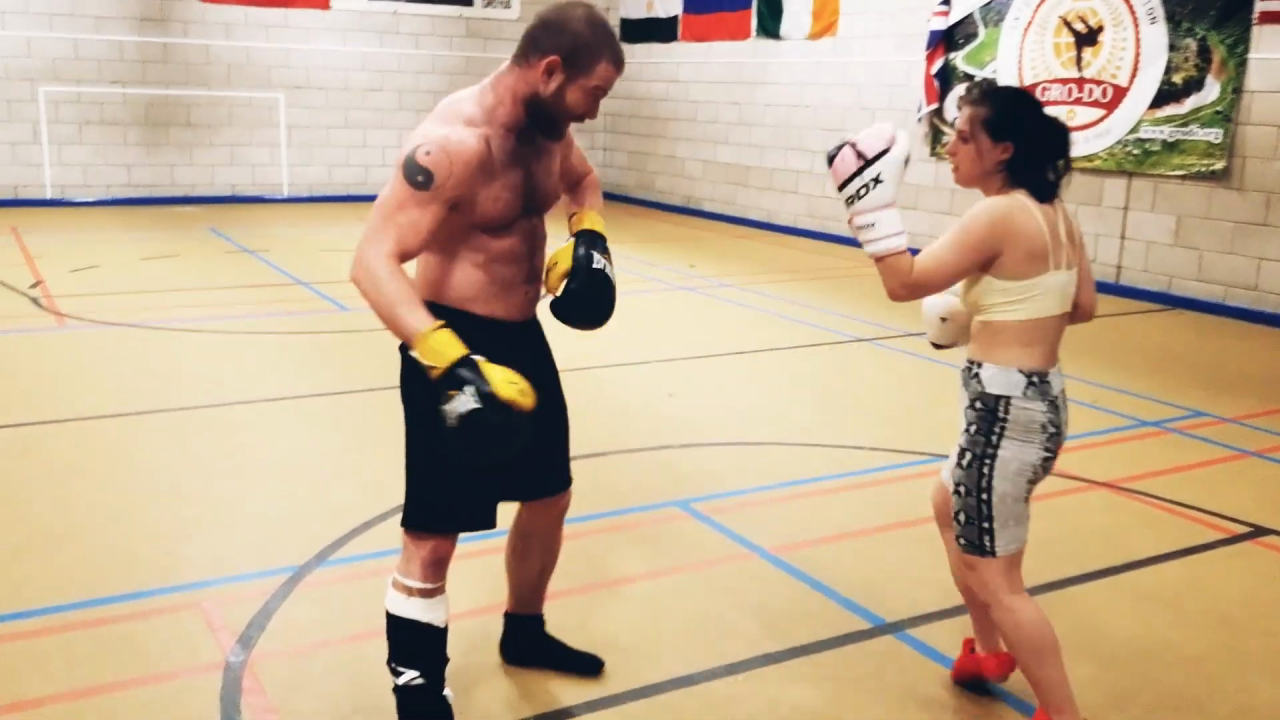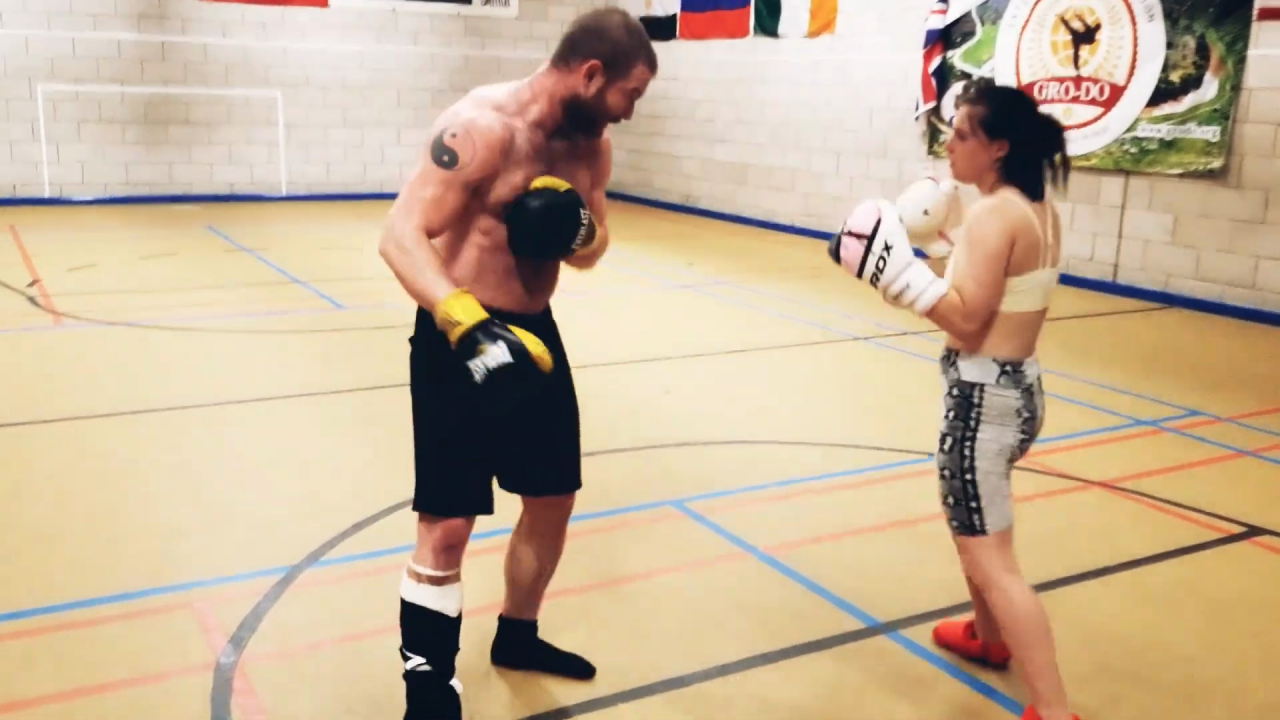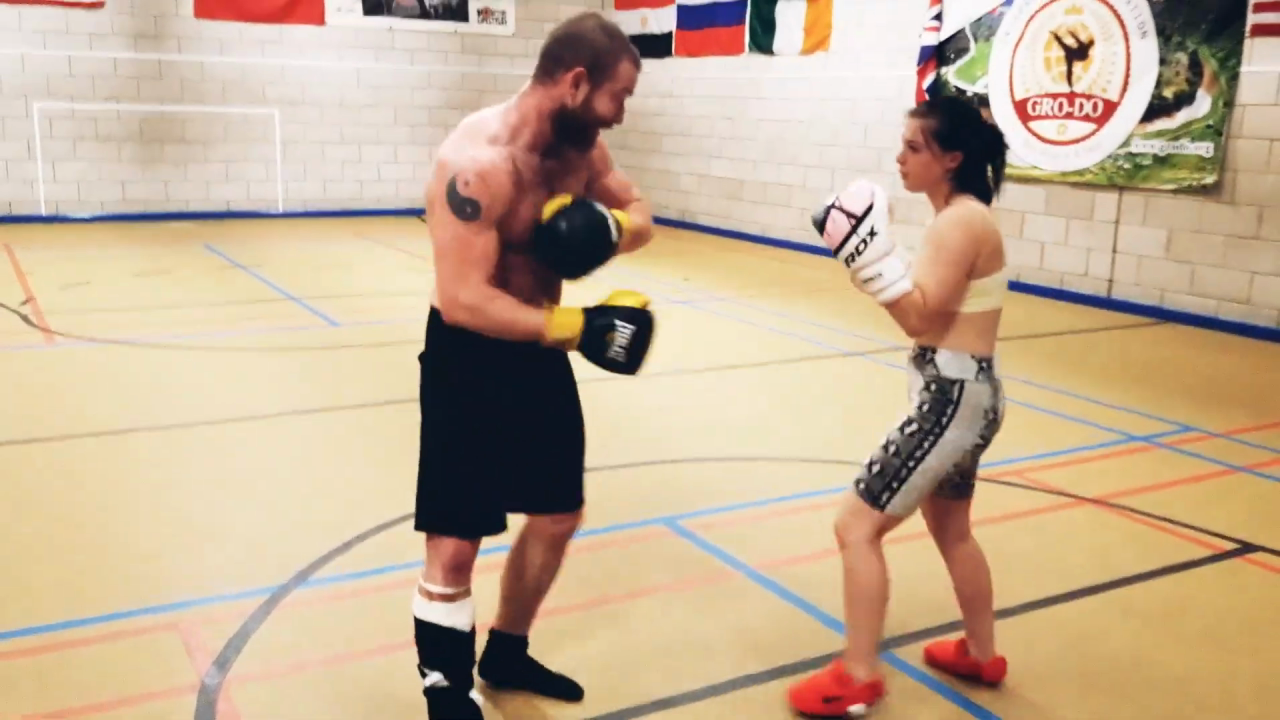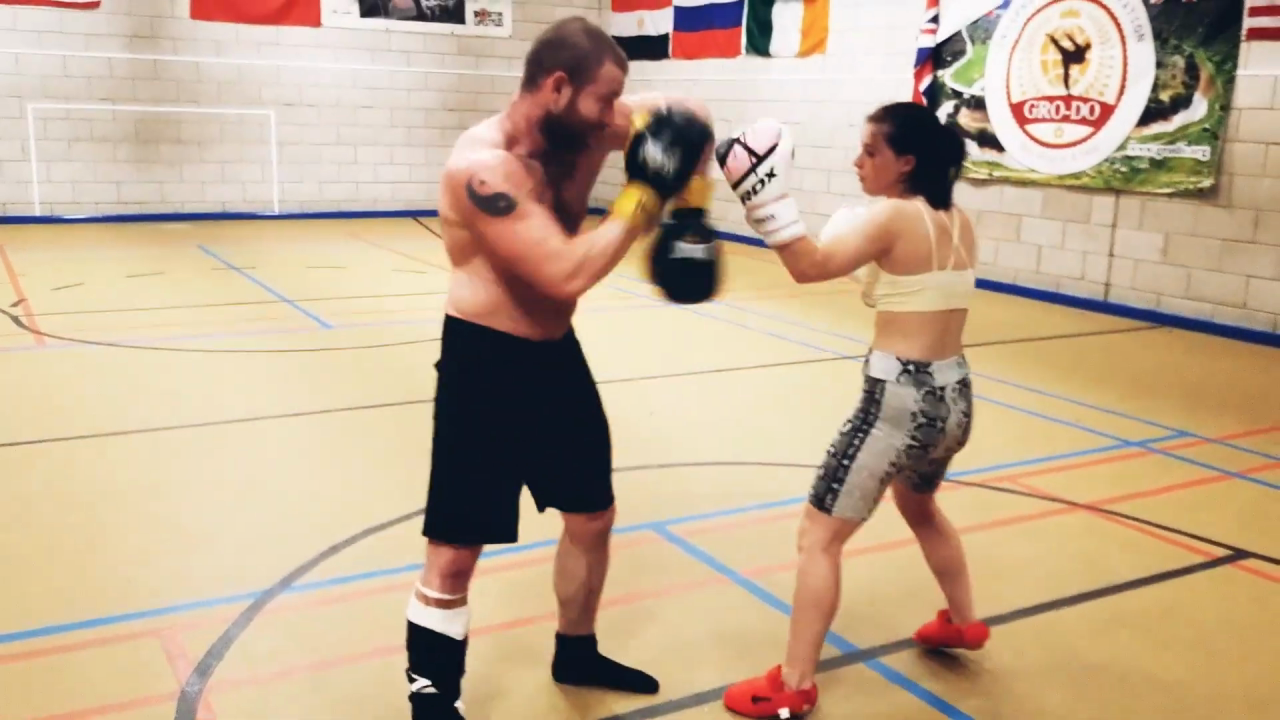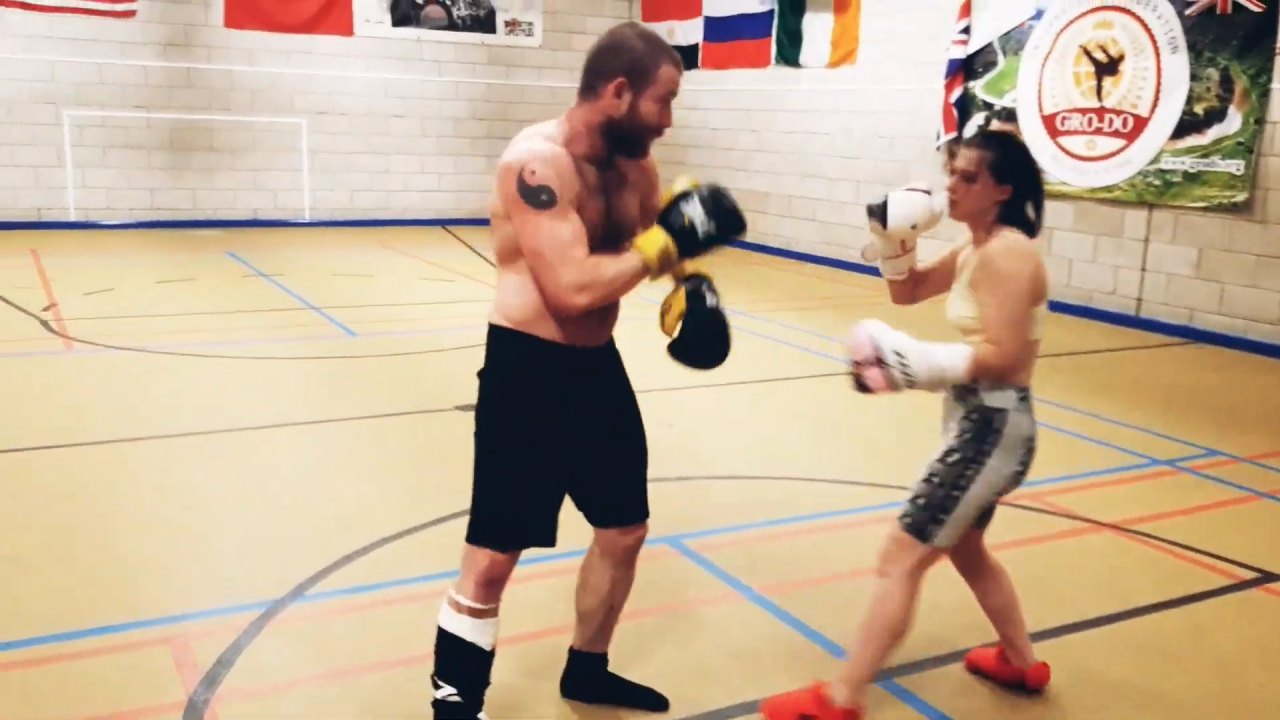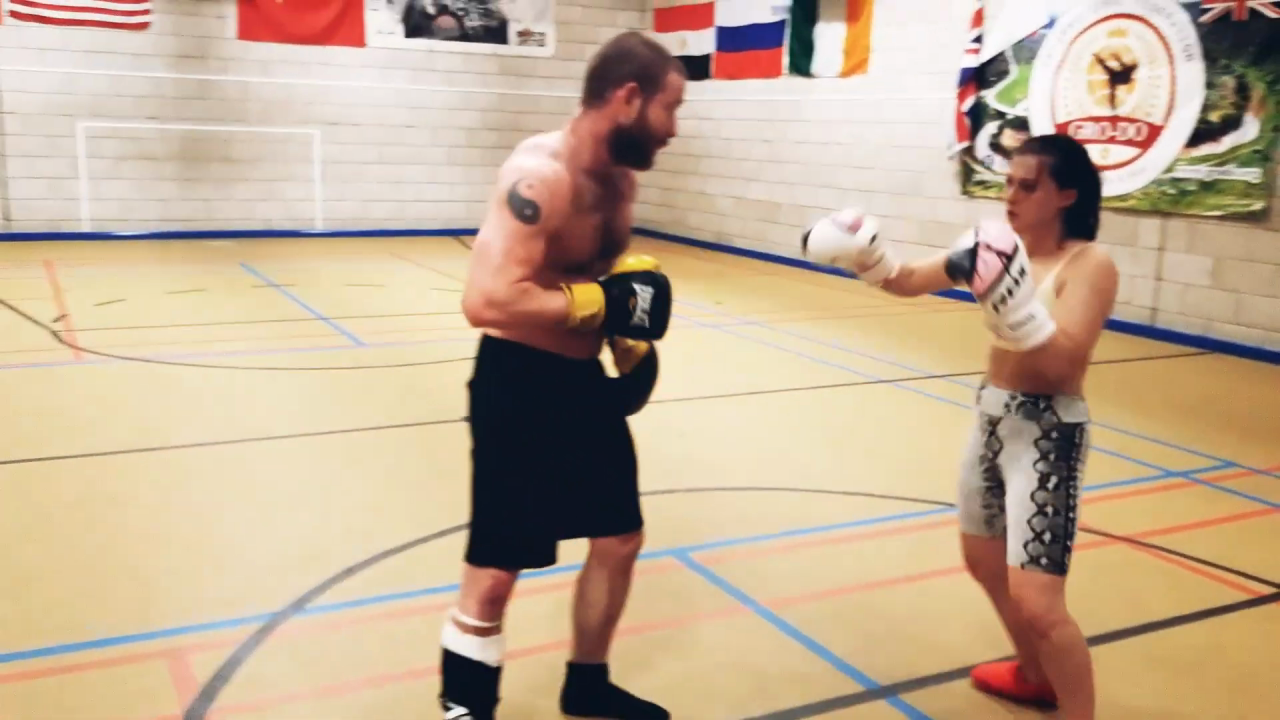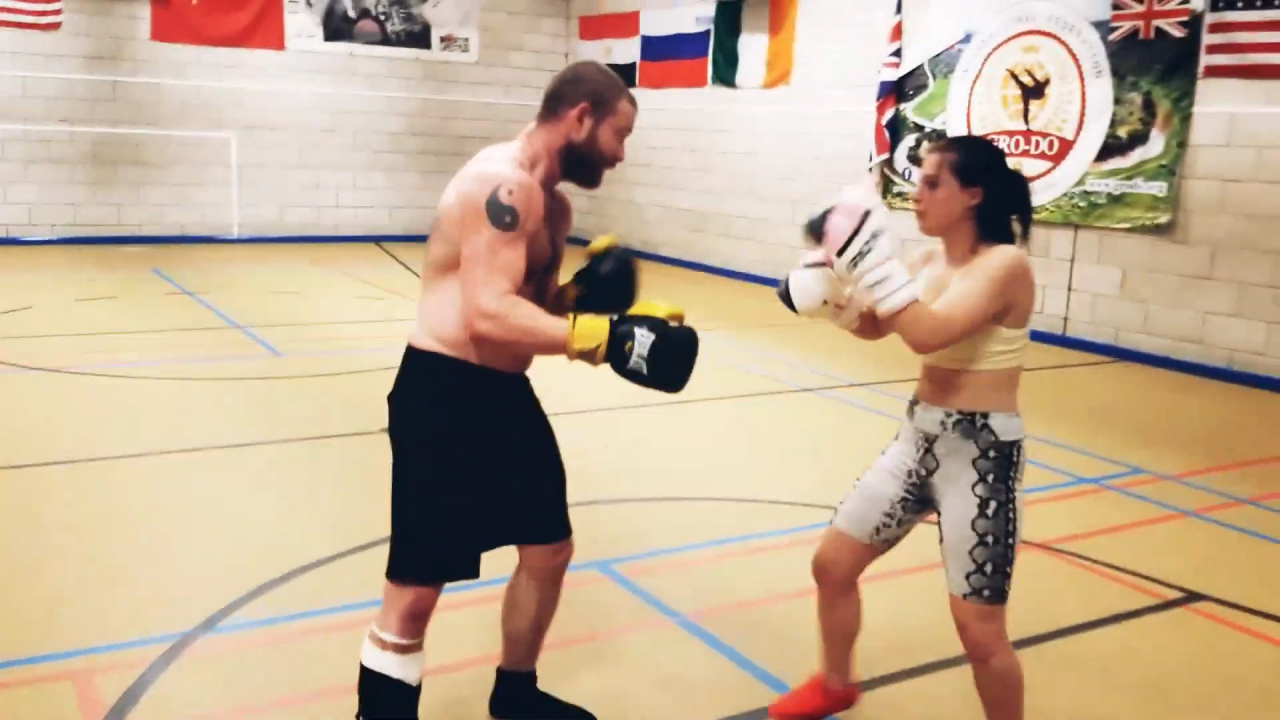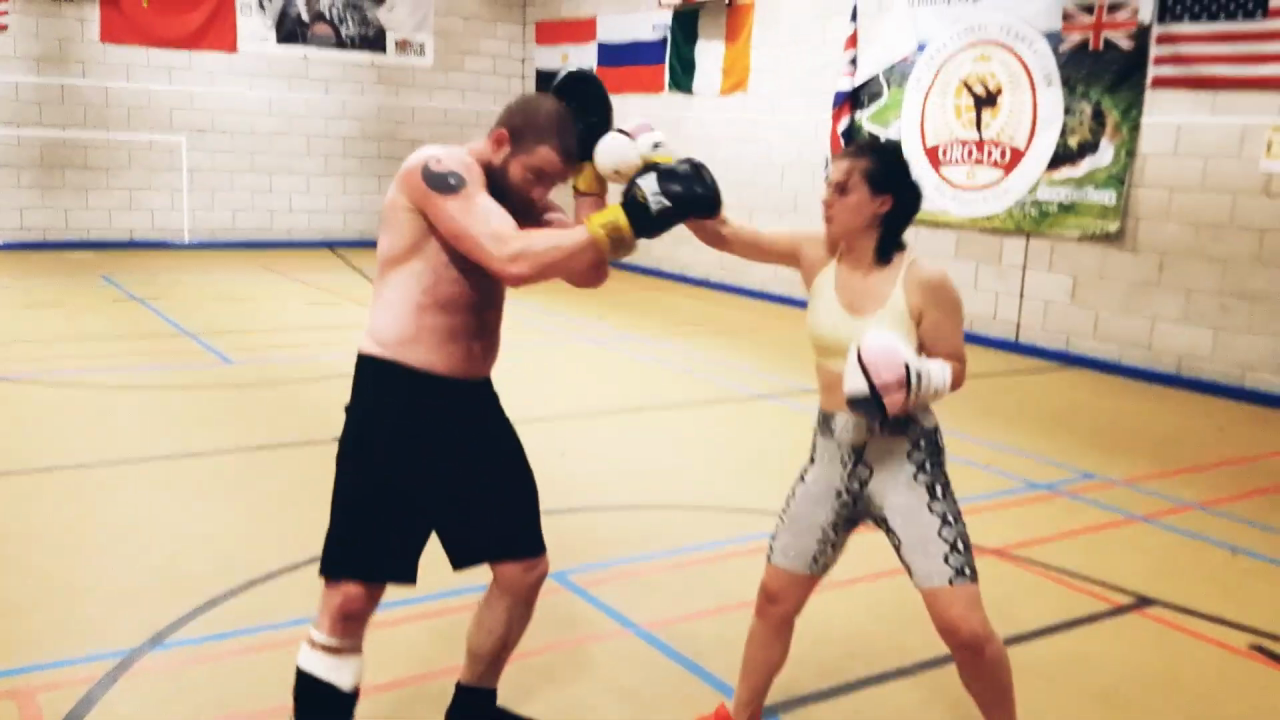
dt=0.3s
person 1, frame 1
left shoulder: (550, 129)
right shoulder: (453, 142)
left elbow: (583, 183)
right elbow: (374, 263)
left wrist: (589, 239)
right wrist: (446, 364)
left hip: (524, 337)
right hip: (454, 350)
left knee: (549, 501)
right knee: (433, 539)
left ankle: (525, 632)
person 1, frame 2
left shoulder: (589, 141)
right shoulder: (480, 125)
left elbow: (584, 256)
right elbow: (401, 236)
left wrist: (579, 229)
right wrist: (467, 326)
left hip: (533, 334)
right hip: (464, 344)
left knee: (552, 500)
right knee: (446, 528)
left ankle: (516, 636)
person 1, frame 3
left shoulder: (577, 140)
right shoulder: (479, 160)
left elbow: (639, 223)
right elbow: (466, 302)
left wrist: (610, 224)
right wrist: (580, 328)
left hip: (539, 353)
right hip: (467, 359)
left knee: (557, 516)
right knee: (453, 544)
left ankle: (507, 653)
person 1, frame 4
left shoulder: (585, 132)
right shoulder: (482, 165)
left elbow: (689, 119)
right elbow: (565, 275)
left wrist: (688, 212)
right wrist: (646, 192)
left hip: (558, 354)
right hip: (485, 363)
left knee: (592, 518)
right knee: (455, 552)
left ankle: (576, 653)
person 1, frame 5
left shoulder: (635, 162)
right shoulder: (537, 163)
left elbow: (659, 234)
right elbow: (573, 288)
left wrist: (689, 276)
right wrist: (668, 241)
left hip: (598, 366)
right hip: (526, 370)
left knee: (625, 532)
right knee: (491, 558)
person 1, frame 6
left shoulder: (619, 177)
right shoulder: (541, 176)
right elbow: (486, 301)
left wrist: (627, 327)
right wrist: (598, 302)
left hip: (586, 380)
right hip: (517, 382)
left knee: (619, 542)
right knee: (493, 576)
person 1, frame 7
left shoulder: (552, 204)
right shoulder: (502, 182)
right elbow: (488, 320)
left wrist: (581, 298)
right wrist: (605, 339)
left hip: (506, 393)
right hip: (440, 394)
left knee: (549, 551)
right knee: (414, 592)
person 1, frame 8
left shoulder: (522, 208)
right shoulder: (438, 169)
left elbow: (588, 273)
right elbow: (512, 261)
left wrist: (590, 173)
right wrist: (626, 216)
left hip: (472, 402)
right hip: (396, 400)
left knee: (524, 569)
right knee: (351, 596)
person 2, frame 1
left shoulder: (995, 216)
right shoulder: (1054, 214)
left elbow: (904, 284)
right elbow: (1084, 307)
left wrist: (871, 196)
left hip: (1008, 412)
right hip: (1038, 402)
left knee: (996, 581)
right knee: (949, 508)
right ankle: (989, 650)
person 2, frame 2
left shoulder: (994, 214)
right shoulder: (1038, 210)
left elbow: (963, 320)
left wrist: (891, 263)
right wrist: (946, 244)
left hip: (982, 397)
right hip: (1015, 389)
left knee: (992, 564)
right knee: (964, 518)
right ankle: (988, 636)
person 2, frame 3
left shoulder: (956, 221)
right shoulder: (972, 214)
left elbow: (920, 319)
left wrist: (867, 250)
right wrist: (869, 249)
left hip: (953, 397)
right hip: (974, 393)
left knee: (857, 528)
right knee: (947, 523)
right ankle: (979, 653)
person 2, frame 4
left shoulder: (894, 216)
right shoulder: (956, 221)
left elbow: (809, 267)
left wrist: (764, 191)
right wrist: (860, 249)
left hip: (899, 398)
right hip: (950, 394)
left knee: (818, 537)
right knee: (918, 505)
right ankle: (963, 620)
person 2, frame 5
left shoulder: (1007, 256)
right shoulder: (981, 247)
left elbow: (999, 359)
right elbow: (907, 291)
left wrist: (909, 360)
right wrist: (894, 242)
left hip: (992, 427)
right hip: (990, 422)
left knee: (899, 562)
right knee: (962, 546)
right ankle: (1020, 661)
person 2, frame 6
left shoulder: (1091, 266)
right shoulder: (999, 246)
left elbow: (1061, 365)
right elbow: (910, 281)
left wrist: (1012, 295)
right wrist: (863, 251)
left hip: (1047, 436)
right hip: (992, 422)
left knee: (1036, 601)
right knee: (984, 564)
right ankle: (1036, 672)
person 2, frame 7
left shoulder: (1006, 265)
right shoulder: (935, 259)
left elbow: (927, 332)
right elbow: (871, 316)
left wrist: (869, 256)
right wrist: (834, 295)
left hip: (980, 452)
right hip: (918, 435)
left knee: (977, 627)
right knee: (832, 563)
person 2, frame 8
left shoulder: (924, 280)
right shoulder: (815, 255)
left elbow: (956, 369)
right elbow: (724, 234)
left wrist: (912, 379)
left hip: (905, 456)
right hip: (833, 450)
left knee: (964, 626)
right knee: (775, 598)
